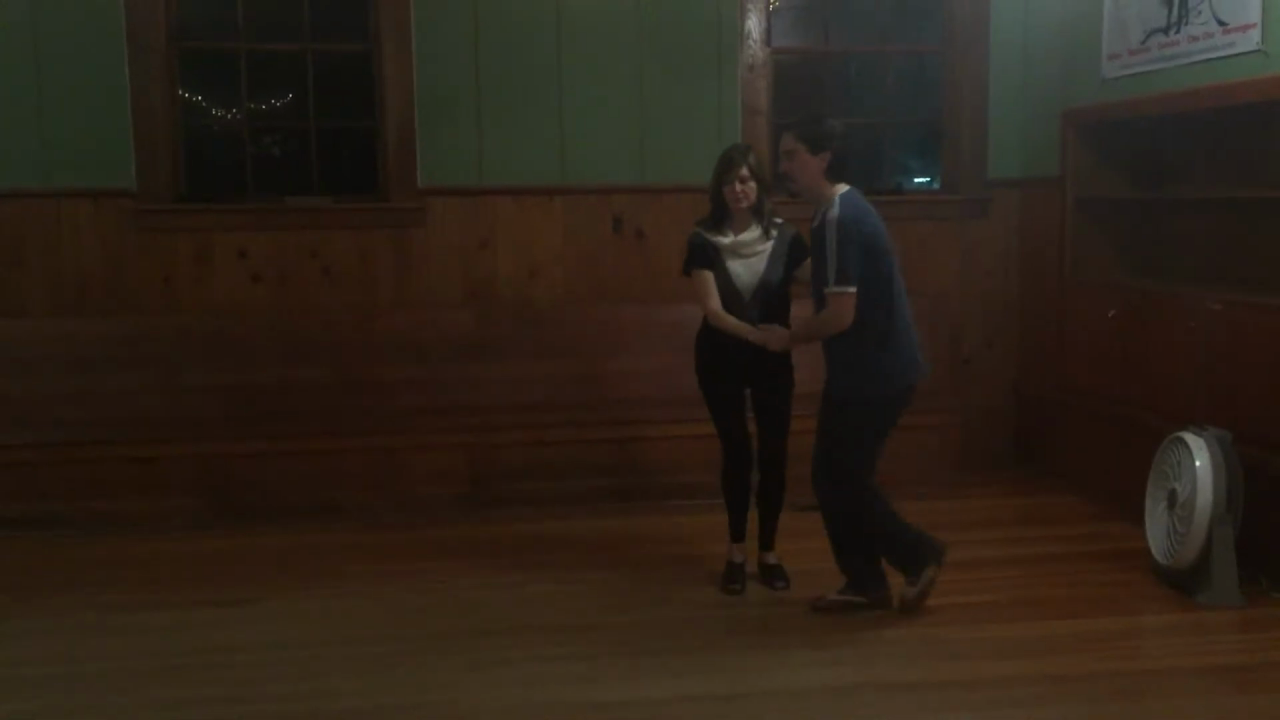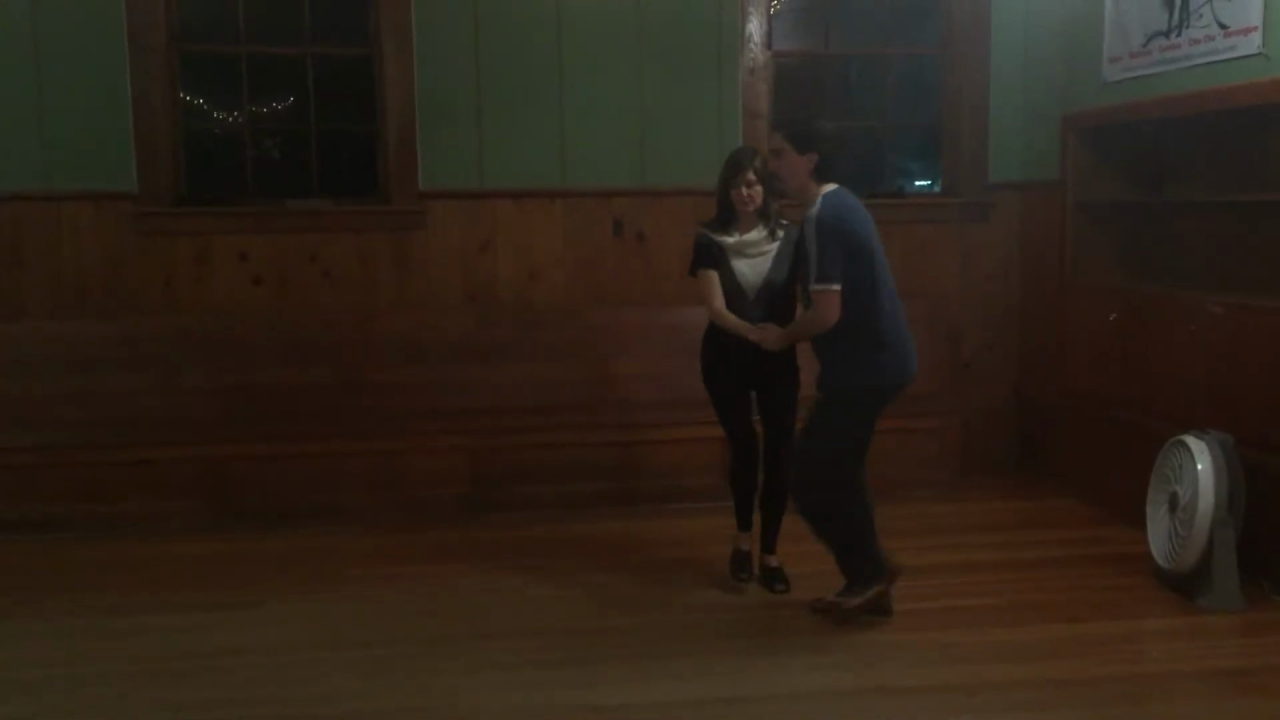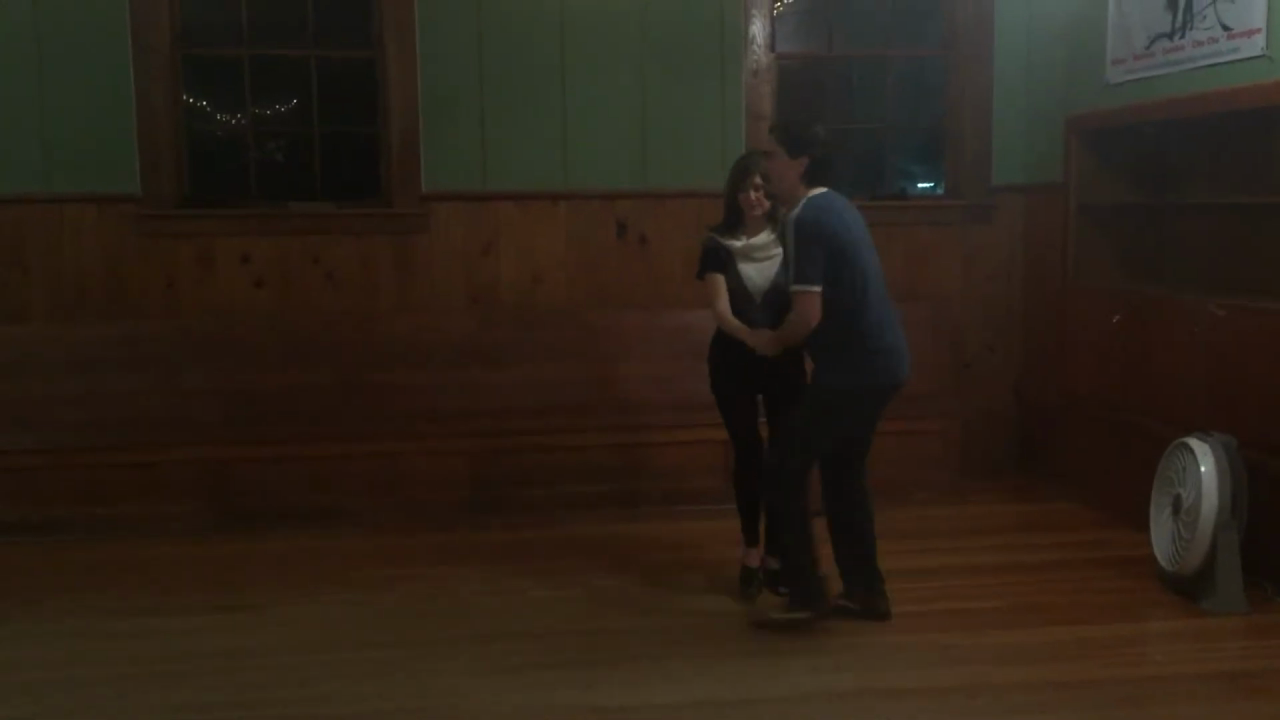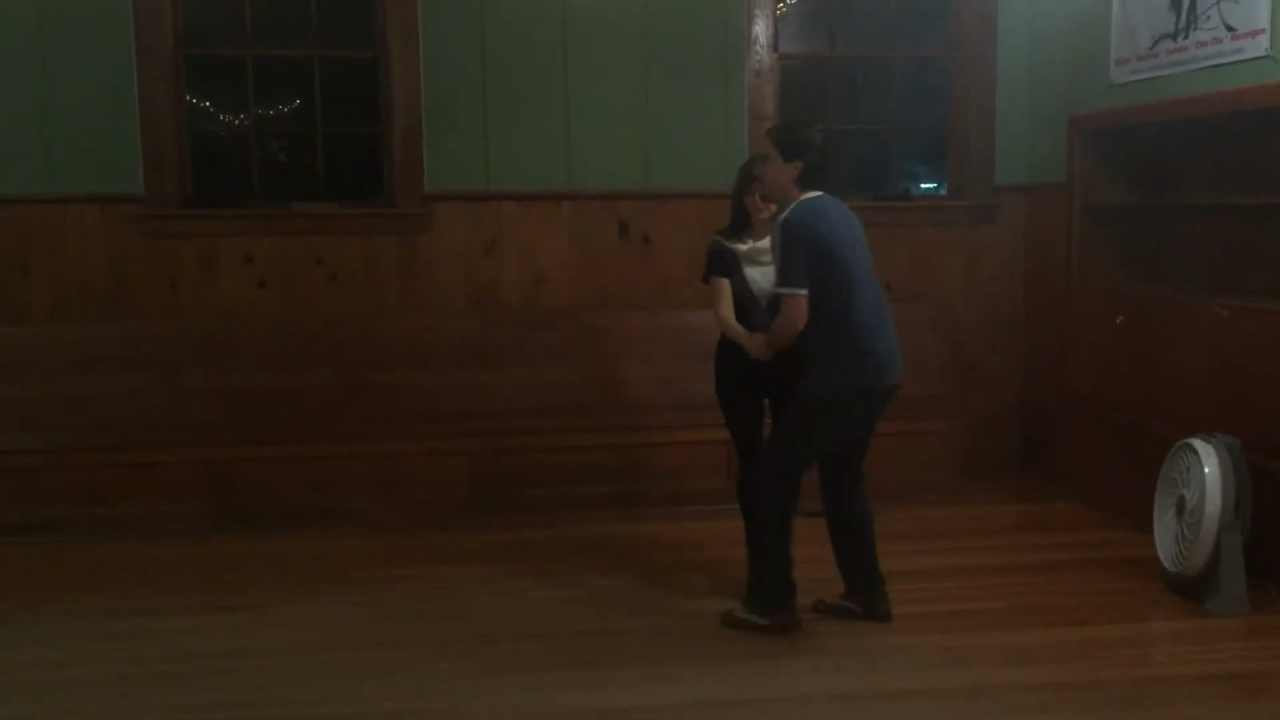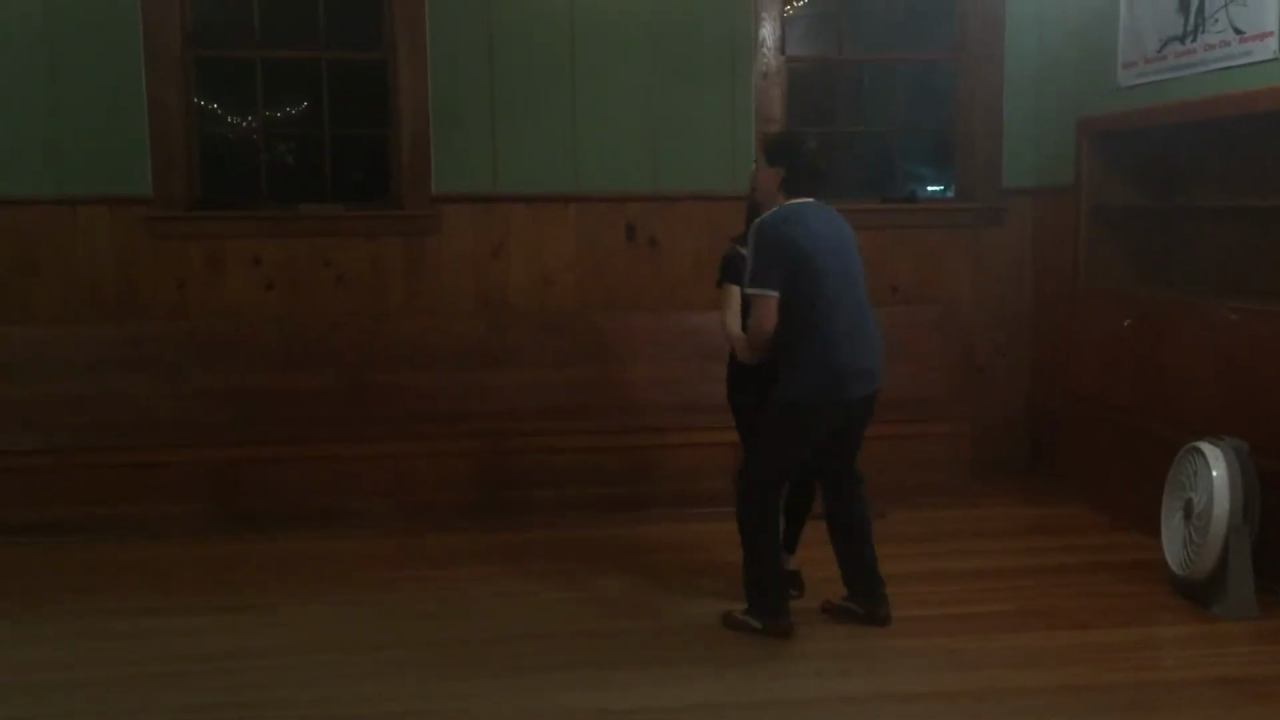
dt=0.1s
person 1, frame 1
left shoulder: (838, 219)
right shoulder: (838, 211)
left elbow: (840, 315)
left wrist: (789, 336)
left hip: (876, 372)
right hip: (868, 367)
left knee: (843, 482)
right knee: (835, 477)
left ankle: (920, 554)
right ankle: (865, 583)
person 1, frame 2
left shoulder: (821, 218)
right shoulder: (837, 206)
left elbow: (826, 314)
left wrist: (782, 336)
left hip: (867, 368)
right hip: (869, 363)
left knee: (808, 474)
right knee: (838, 472)
left ankle: (870, 573)
right ankle: (866, 584)
person 1, frame 3
left shoulder: (803, 220)
right shoulder: (837, 208)
left elbow: (809, 314)
left wrist: (773, 341)
left hip: (852, 371)
right hip: (882, 364)
left knee: (785, 469)
right knee: (843, 474)
left ankle: (807, 596)
right ankle: (866, 591)
person 1, frame 4
left shoulder: (793, 223)
right shoulder: (836, 211)
left elbow: (796, 318)
left wrist: (765, 344)
left hip: (841, 376)
right hip: (877, 369)
left knee: (774, 477)
right knee: (842, 476)
left ankle: (770, 605)
right ankle: (867, 592)
person 1, frame 5
left shoulder: (772, 228)
right shoulder: (835, 222)
left elbow: (765, 322)
left wrist: (752, 349)
left hip: (810, 384)
right hip: (862, 378)
left knee: (758, 487)
right knee: (841, 480)
left ankle: (768, 609)
right ankle: (869, 596)
person 2, frame 1
left shoulder: (784, 238)
right shoulder: (704, 242)
right elbow: (712, 310)
right wrist: (756, 334)
left hip: (773, 360)
right hip: (720, 359)
left knee: (774, 452)
right knee: (736, 450)
left ankle: (768, 551)
right ankle: (736, 549)
person 2, frame 2
left shoulder: (789, 239)
right shoulder: (709, 242)
right elbow: (716, 309)
right wrist: (754, 333)
left hip: (779, 361)
right hip: (727, 359)
left knee: (779, 453)
right knee: (744, 447)
left ankle: (770, 553)
right ankle: (743, 537)
person 2, frame 3
right shoulder: (718, 246)
right elbow: (721, 311)
right wrist: (754, 337)
left hip: (785, 364)
right hip: (733, 364)
right knee: (749, 453)
left ankle: (773, 555)
right ankle: (751, 551)
person 2, frame 4
right shoulder: (724, 249)
right elbow: (723, 316)
right wrist: (752, 341)
left hip: (790, 365)
right hip: (739, 366)
right knee: (751, 459)
right ankle: (758, 558)
person 2, frame 5
right shoulder: (738, 257)
right elbow: (730, 321)
right wrist: (744, 346)
right hip: (752, 374)
left ankle: (788, 555)
right ankle: (774, 555)
